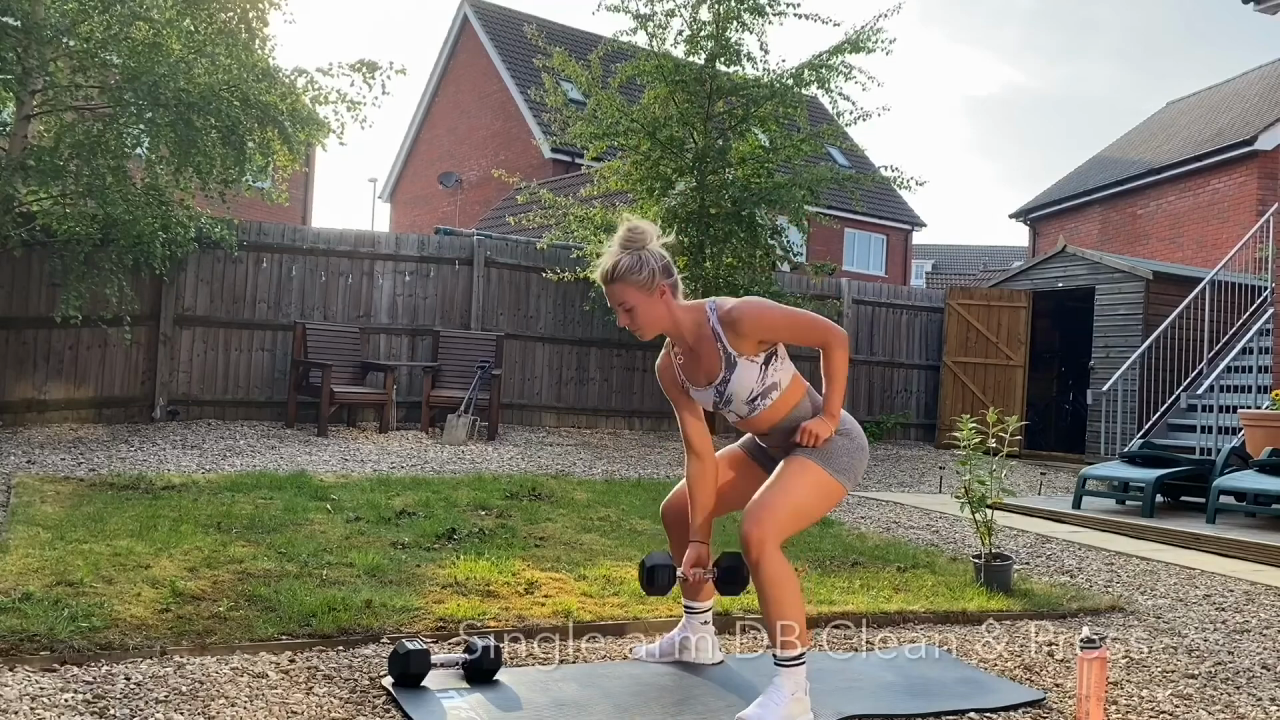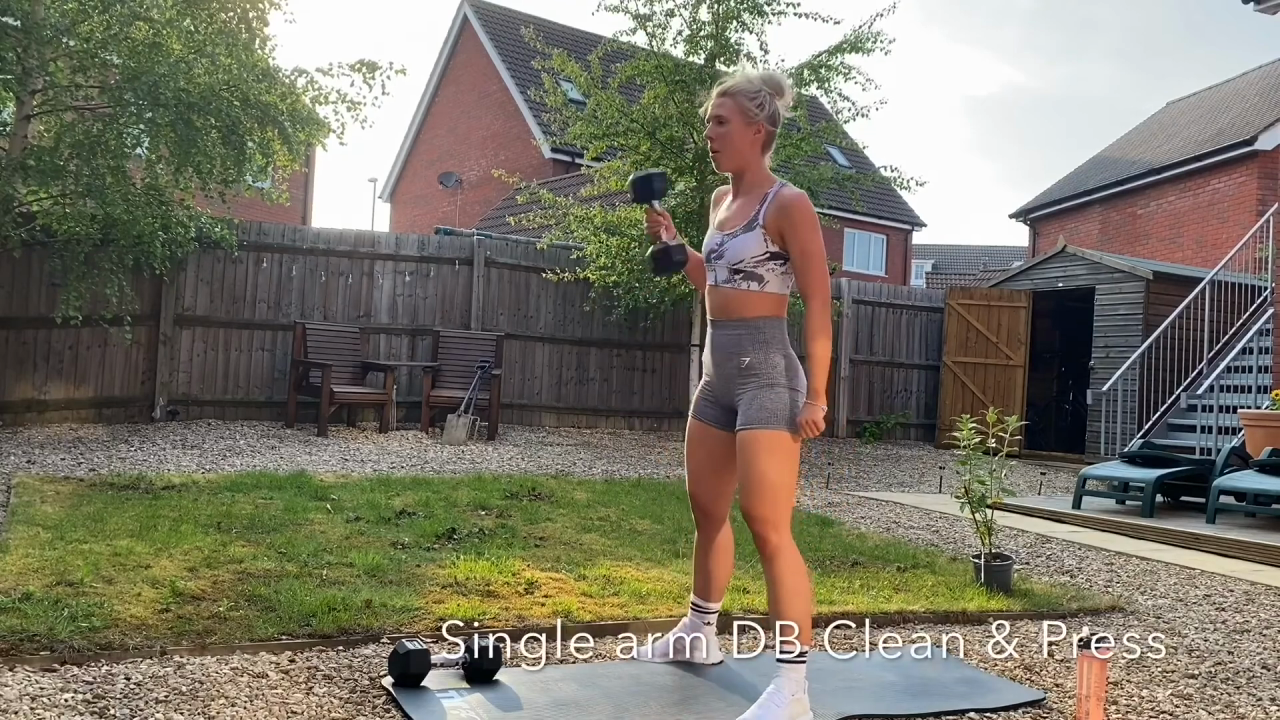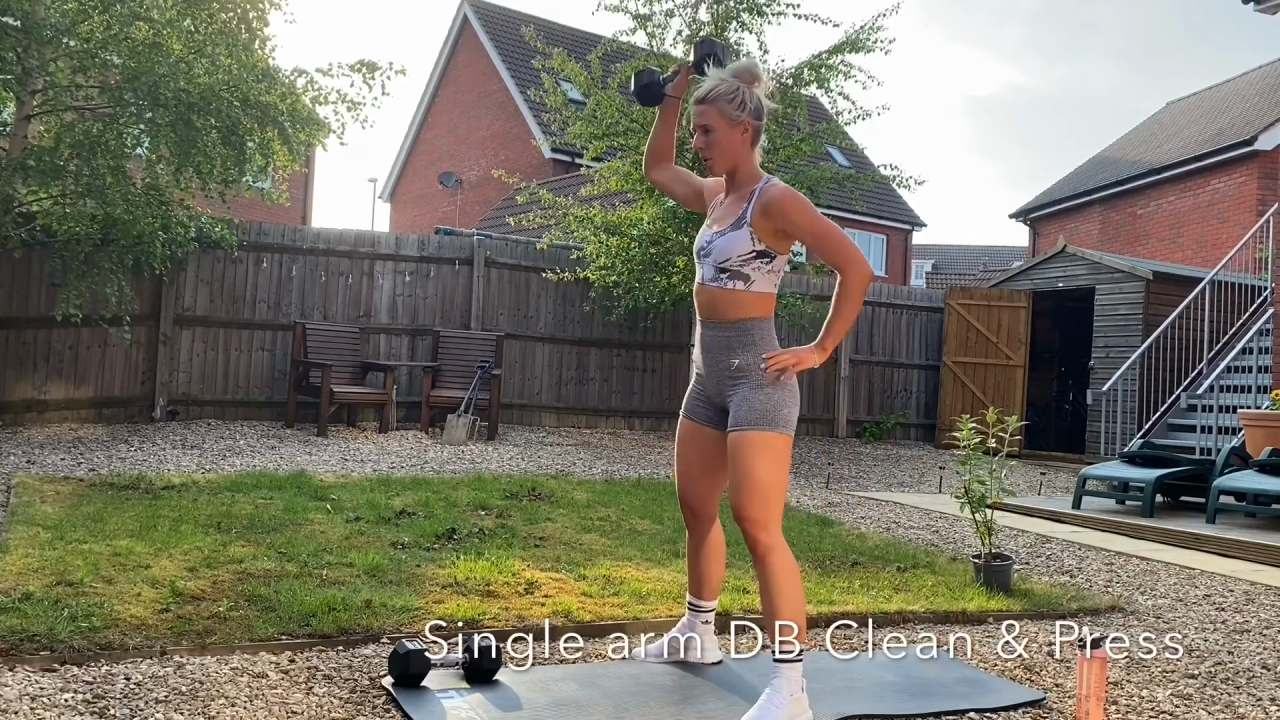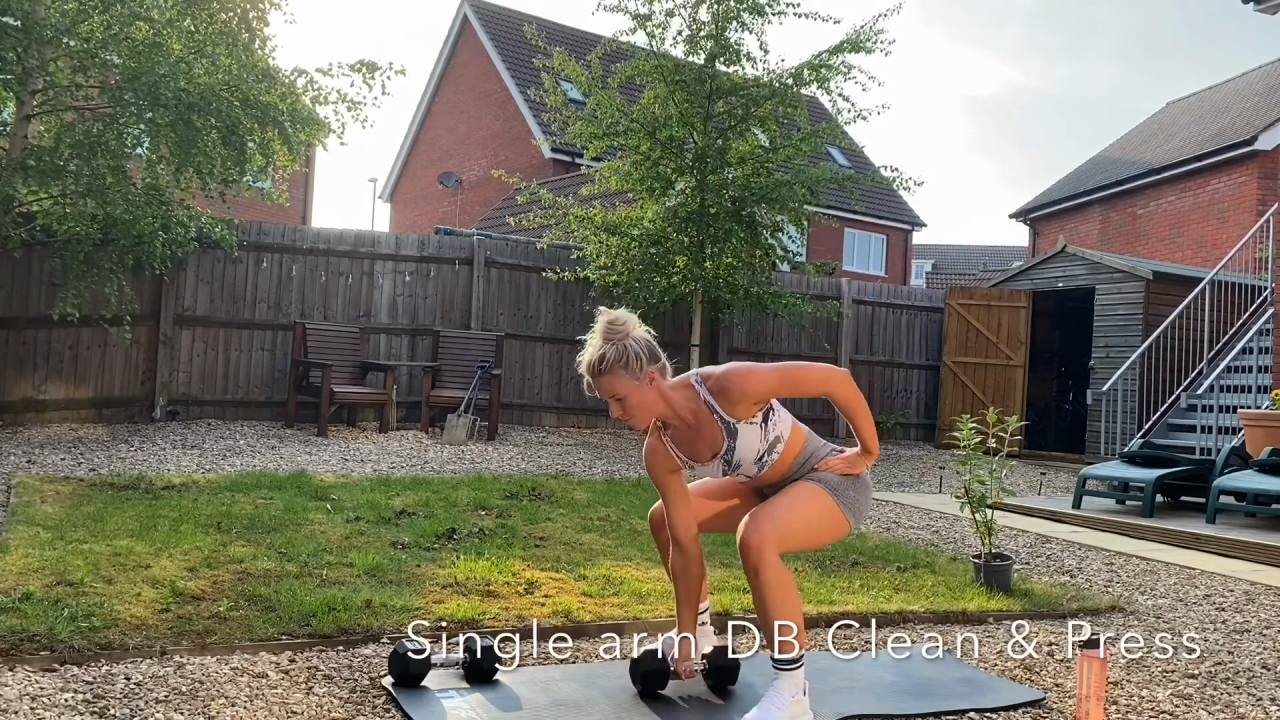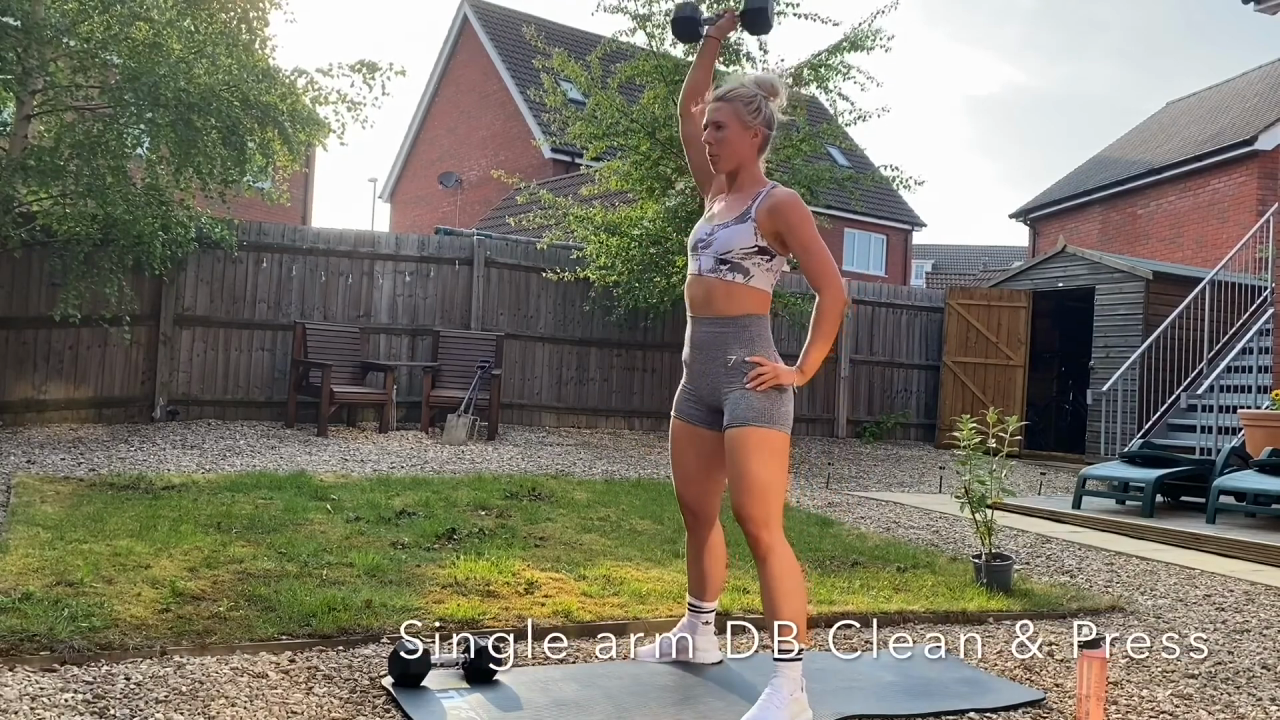
dt=1s
person 1, frame 1
left shoulder: (738, 317)
right shoulder: (670, 365)
left elbow: (836, 339)
right elbow: (700, 451)
left wrist: (829, 415)
right wrist: (698, 542)
left hip: (830, 443)
right hip: (770, 447)
left knee: (757, 533)
right knee: (677, 511)
right ankle: (697, 635)
person 1, frame 2
left shoulder: (788, 204)
right shoulder: (723, 199)
left elbow: (818, 303)
left wrist: (814, 392)
right wrist: (672, 243)
left hip: (767, 374)
right hip: (717, 375)
left knee: (767, 527)
right knee: (707, 512)
right ankle: (699, 634)
person 1, frame 3
left shoulder: (777, 200)
right shoulder: (714, 194)
left elbow: (856, 268)
right elbow: (656, 167)
left wrist: (819, 350)
right wrist: (674, 99)
left hip: (758, 375)
right hip: (708, 374)
left knee: (757, 527)
right knee: (695, 510)
right ankle: (699, 634)
person 1, frame 4
left shoulder: (727, 385)
right shoulder: (660, 448)
left elbow: (837, 378)
right elbow: (685, 544)
left wrist: (870, 453)
right wrist: (685, 637)
left hip: (833, 480)
right hip: (770, 485)
left knee: (756, 538)
right knee: (663, 520)
right ankle: (701, 636)
person 1, frame 5
left shoulder: (779, 204)
right shoulder: (716, 191)
left elbow: (833, 293)
right elbow: (687, 108)
left wrist: (801, 372)
right wrist: (711, 41)
left hip: (749, 376)
right hip: (697, 374)
left knee: (760, 528)
right knee: (696, 512)
right ankle: (699, 633)
